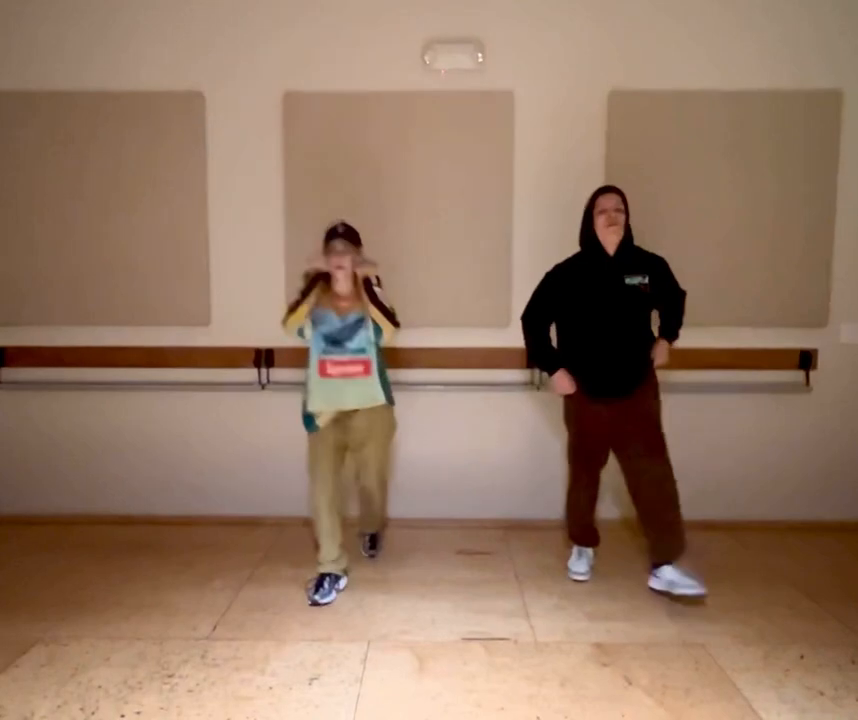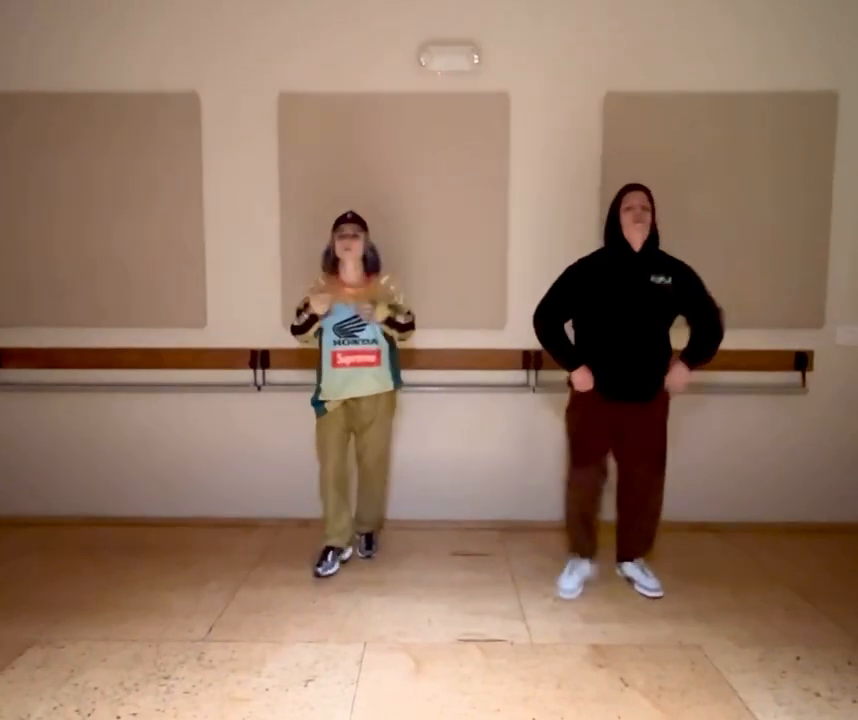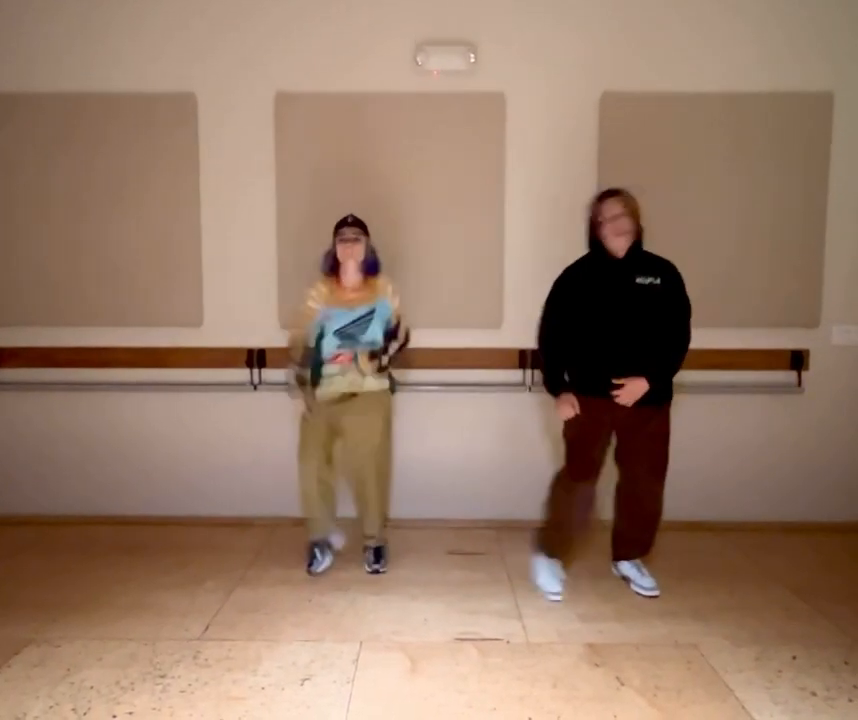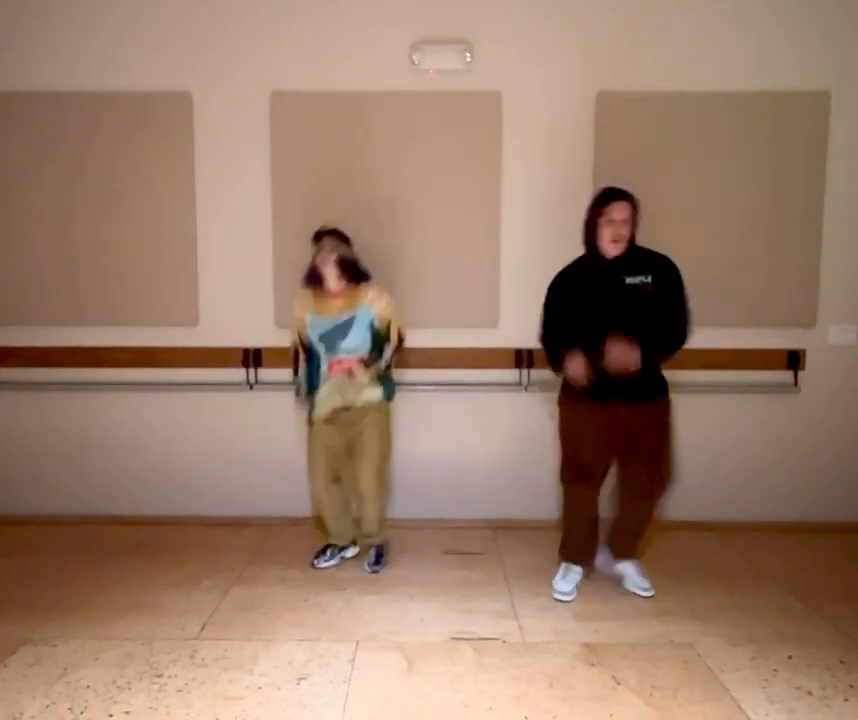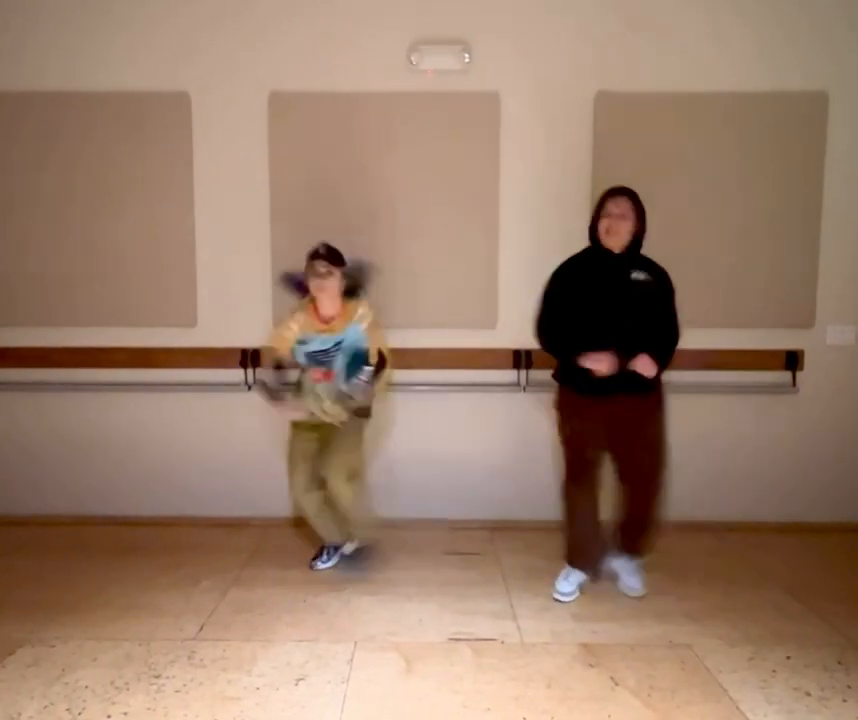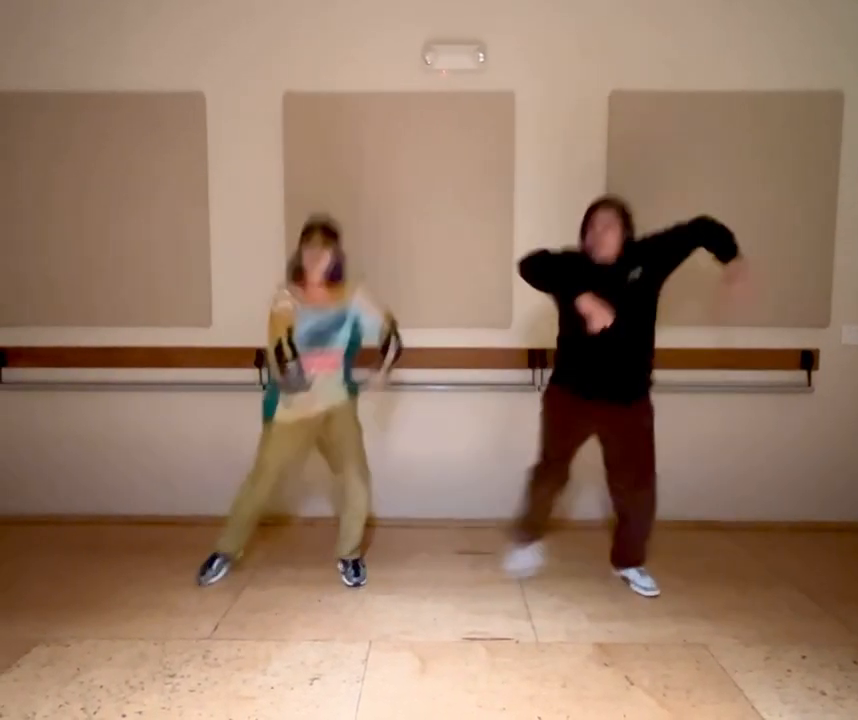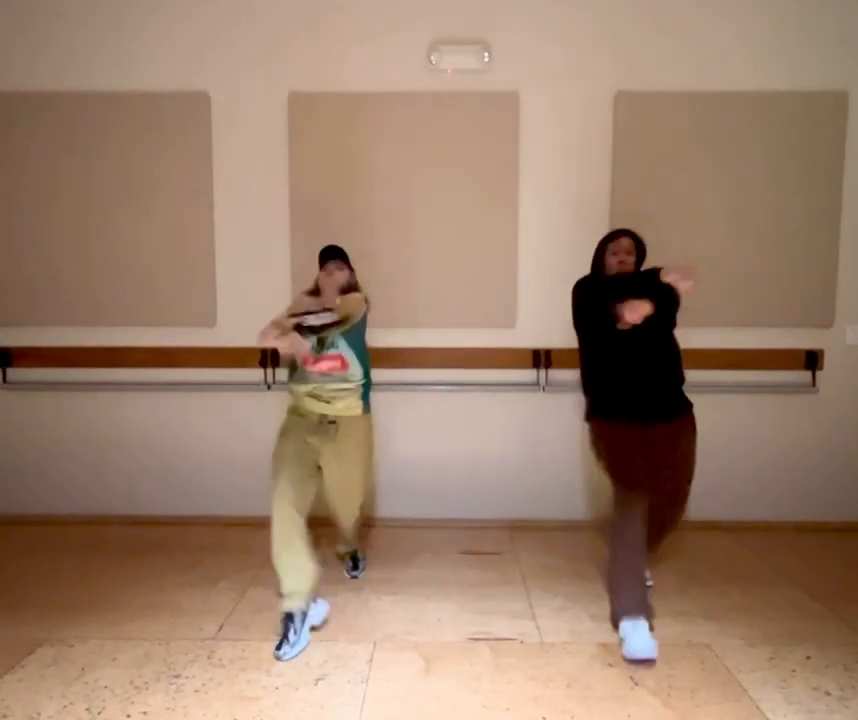
dt=0.5s
person 1, frame 1
left shoulder: (650, 266)
right shoulder: (568, 273)
left elbow: (674, 300)
right elbow: (533, 320)
left wrist: (667, 338)
right wrist: (553, 368)
left hip: (637, 387)
right hip: (586, 392)
left knee: (652, 470)
right knee: (584, 471)
left ankle: (665, 565)
right ankle: (583, 545)
person 1, frame 2
left shoulder: (673, 271)
right shoulder: (589, 269)
left elbow: (708, 319)
right elbow: (546, 318)
left wrist: (689, 361)
right wrist: (574, 364)
left hip: (648, 394)
right hip: (594, 391)
left knee: (645, 477)
right knee: (586, 472)
left ankle: (632, 558)
right ankle: (580, 558)
person 1, frame 3
left shoulder: (662, 273)
right shoulder: (578, 276)
left elbow: (678, 336)
right elbow: (551, 336)
left wrist: (651, 378)
right wrist: (559, 390)
left hip: (647, 397)
right hip: (589, 396)
left knee: (645, 481)
right knee: (580, 473)
left ankle: (629, 558)
right ankle: (549, 554)
person 1, frame 4
left shoulder: (657, 269)
right shoulder: (571, 278)
left elbow: (675, 331)
right elbow: (553, 336)
left wrist: (640, 353)
right wrist: (567, 357)
left hip: (646, 398)
right hip: (586, 399)
left knee: (649, 479)
right knee: (581, 480)
left ankle: (620, 554)
right ankle: (574, 562)
person 1, frame 5
left shoulder: (651, 275)
right shoulder: (572, 271)
left elbow: (667, 332)
right elbow: (549, 331)
left wrist: (653, 357)
right wrist: (582, 356)
left hip: (638, 395)
right hip: (580, 394)
left knee: (643, 477)
right knee: (581, 478)
left ankle: (626, 553)
right ankle: (579, 563)
person 1, frame 6
left shoulder: (649, 258)
right shoulder: (573, 266)
left elbow: (701, 229)
right elbow: (533, 266)
left wrist: (731, 258)
right wrist: (581, 299)
left hip: (629, 398)
right hip: (572, 394)
left knee: (636, 482)
right knee: (551, 471)
left ankle: (629, 562)
right ankle: (527, 539)
person 1, frame 7
left shoulder: (655, 285)
right shoulder: (589, 292)
left elbow: (668, 301)
right elbow: (605, 310)
left wrist: (648, 305)
right wrist: (664, 286)
left hip: (671, 417)
right hip: (615, 419)
left knee: (668, 502)
right knee: (633, 495)
left ankle: (631, 565)
right ankle: (632, 617)
person 2, frame 1
left shoulder: (370, 295)
right shoulder: (316, 298)
left elbow: (389, 328)
right elbow: (291, 324)
left wrist: (369, 283)
right wrist: (313, 279)
left hip: (371, 407)
right hip: (325, 409)
left knee: (373, 481)
right knee: (324, 488)
left ankle: (371, 530)
right ankle: (331, 569)
person 2, frame 2
left shoulder: (382, 287)
right shoulder: (321, 288)
left elbow: (406, 330)
right elbow: (301, 335)
left wrist: (386, 317)
right wrist: (313, 312)
left hip: (376, 392)
right hip: (332, 394)
left knee: (373, 466)
right knee: (331, 468)
left ankle: (366, 529)
right ankle: (337, 542)
person 2, frame 3
left shoulder: (383, 289)
right shoulder: (320, 292)
left elbow: (401, 336)
right elbow: (301, 341)
left wrist: (374, 362)
right wrist: (304, 384)
left hip: (371, 393)
right hip: (326, 394)
left knee: (371, 468)
right knee: (312, 461)
left ankle: (374, 542)
right ankle: (323, 536)
person 2, frame 4
left shoulder: (371, 297)
right shoulder: (306, 305)
left elbow: (394, 340)
left wrist: (370, 367)
right wrist: (304, 388)
left hip: (367, 403)
right hip: (326, 405)
left knee: (370, 476)
right knee: (323, 476)
left ankle: (374, 541)
right ankle: (343, 540)
person 2, frame 5
left shoulder: (360, 313)
right shoulder: (299, 319)
left elbow: (379, 362)
right elbow: (279, 358)
left hip: (344, 415)
right hip: (307, 415)
left knee: (340, 476)
right knee: (303, 488)
left ankle: (352, 538)
right ankle: (337, 540)
person 2, frame 6
left shoulder: (352, 299)
right shoulder: (286, 300)
left elbow: (385, 327)
right elbow: (274, 350)
left wrist: (386, 359)
right wrist: (290, 374)
left hip: (336, 408)
right hip: (289, 411)
left knee: (356, 485)
right knee: (259, 486)
left ankle: (349, 555)
right ankle: (226, 552)
person 2, frame 7
left shoulder: (355, 304)
right shoulder: (301, 308)
left elbow: (334, 315)
right elbow: (275, 335)
left wrist: (292, 330)
right wrist: (289, 341)
left hip: (347, 418)
right hip: (302, 416)
left knee: (347, 503)
right knee: (285, 503)
left ankle: (350, 548)
right ankle: (298, 608)
